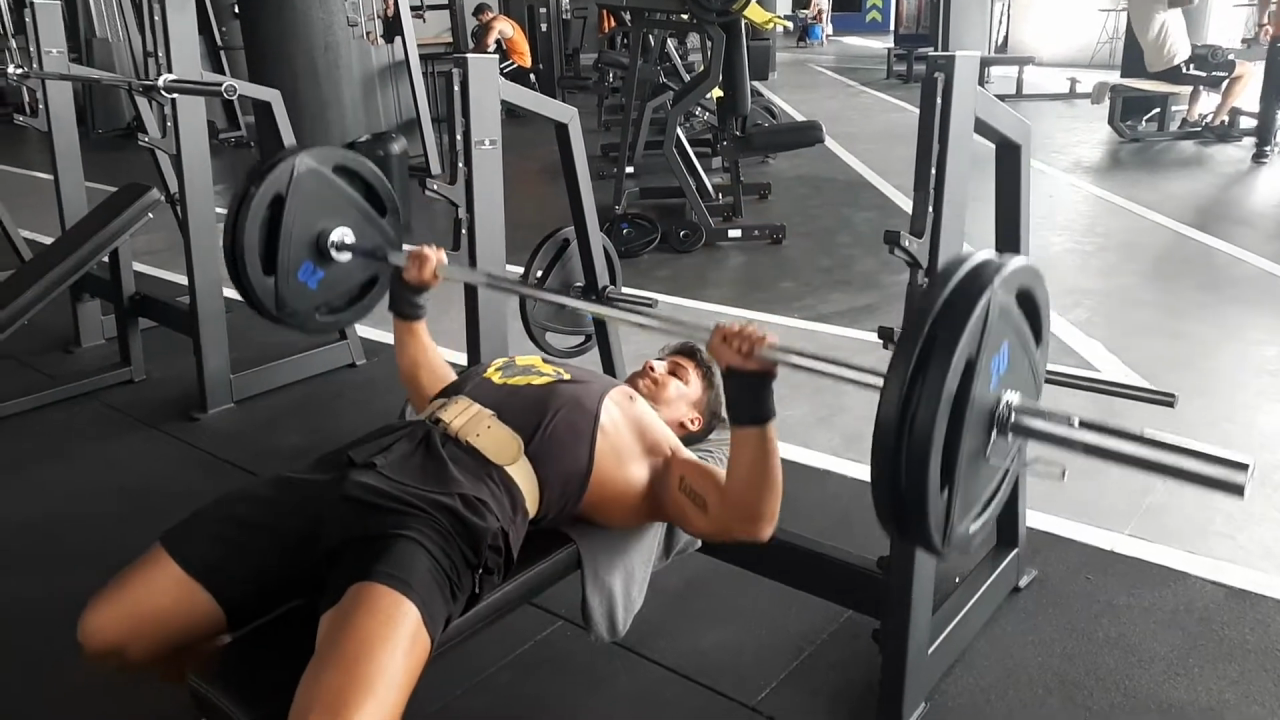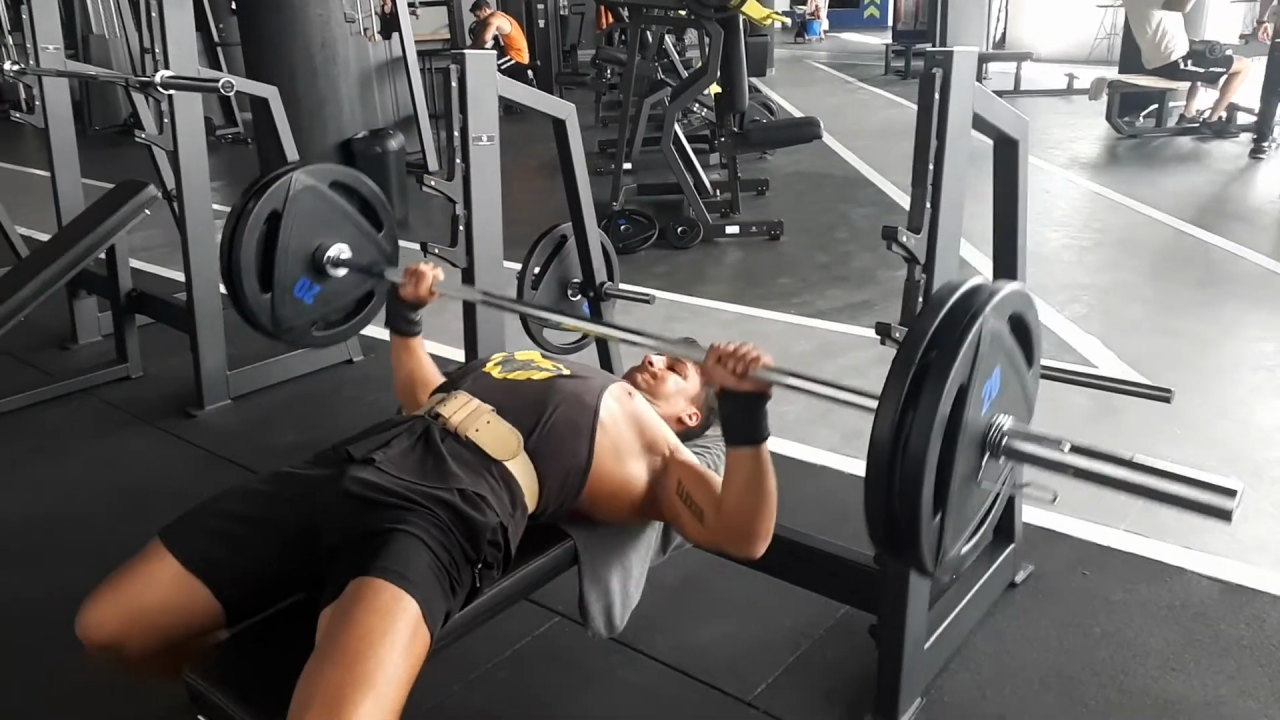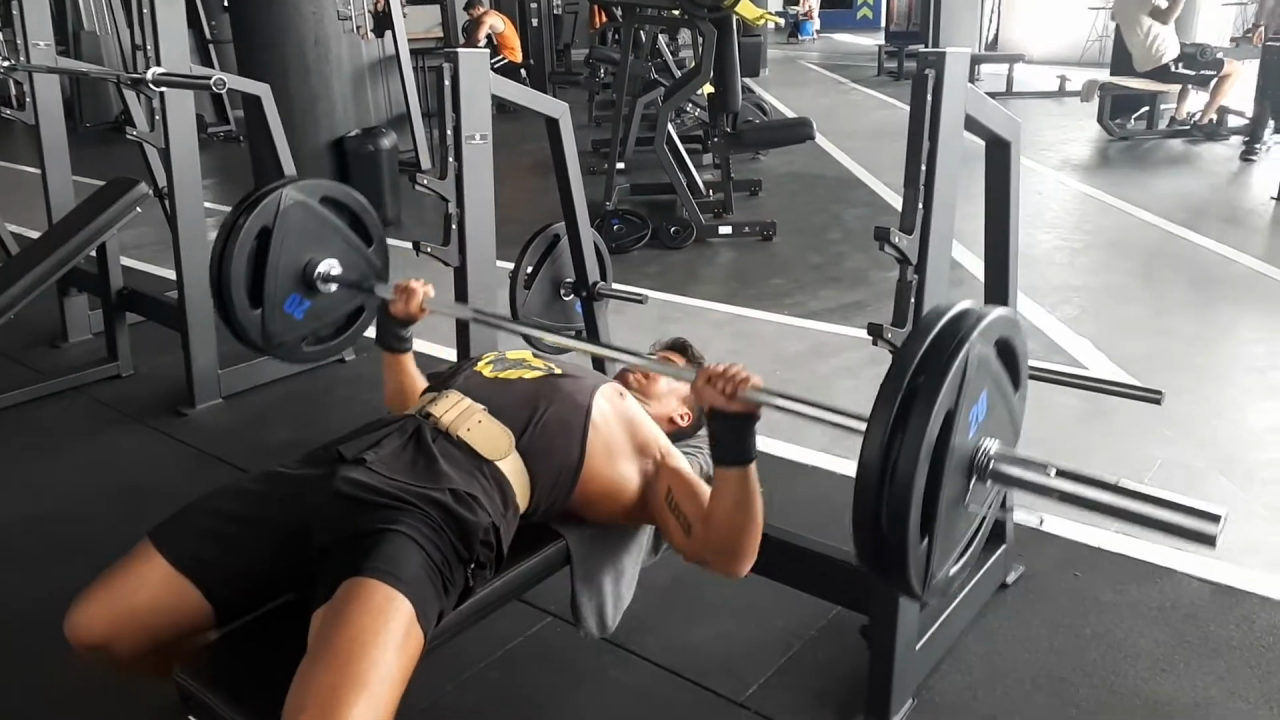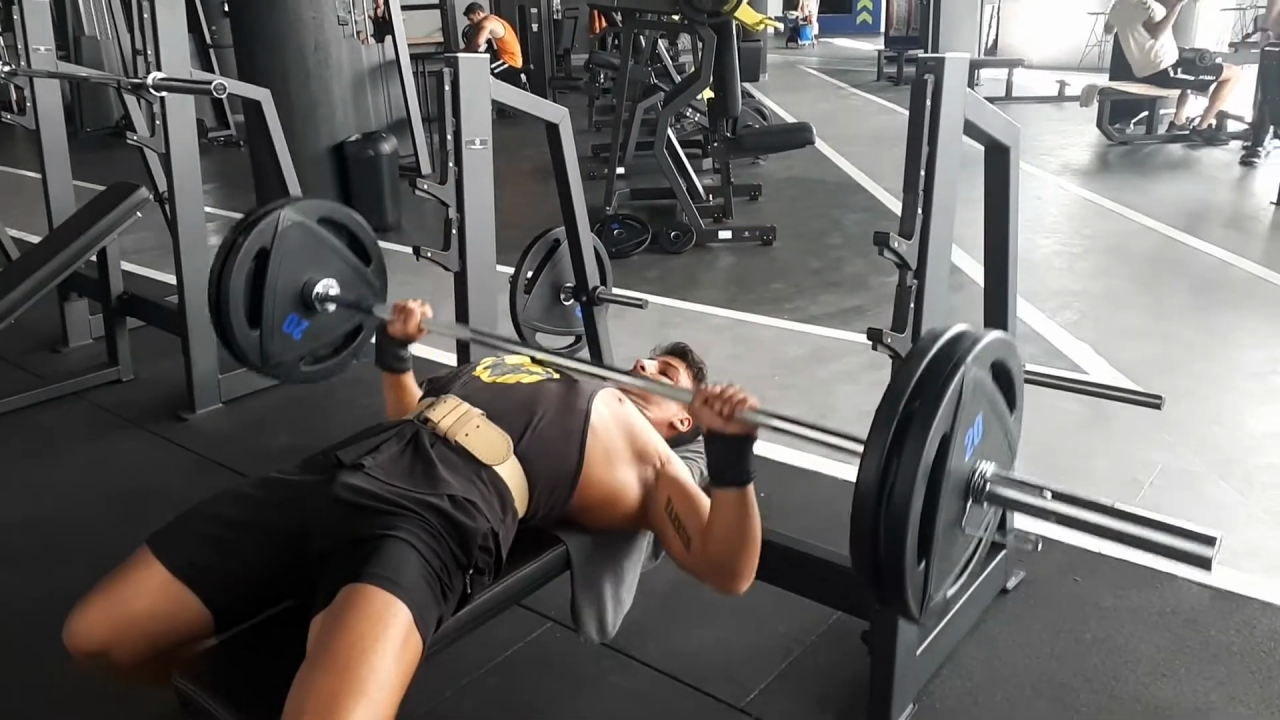
dt=0.1s
person 1, frame 1
left shoulder: (658, 455)
right shoulder: (544, 378)
left elbow: (748, 521)
right elbow: (424, 384)
left wrist: (750, 395)
right wrist: (409, 296)
left hip: (443, 518)
right hip: (346, 473)
right knee: (108, 633)
person 1, frame 2
left shoulder: (657, 449)
right shoulder: (541, 376)
left elbow: (744, 535)
right elbow: (420, 394)
left wrist: (745, 415)
right wrist: (405, 311)
left hip: (444, 511)
right hip: (351, 467)
right knee: (106, 629)
person 1, frame 3
left shoulder: (651, 454)
right shoulder: (540, 373)
left elbow: (729, 552)
left wrist: (734, 433)
right wrist: (395, 330)
left hip: (435, 511)
right hip: (338, 468)
right knee: (96, 630)
person 1, frame 4
left shoulder: (649, 458)
right shoulder: (542, 383)
left elbow: (729, 568)
left wrist: (732, 453)
right wrist: (394, 349)
left hip: (435, 516)
right hip: (340, 472)
right knee: (95, 636)
